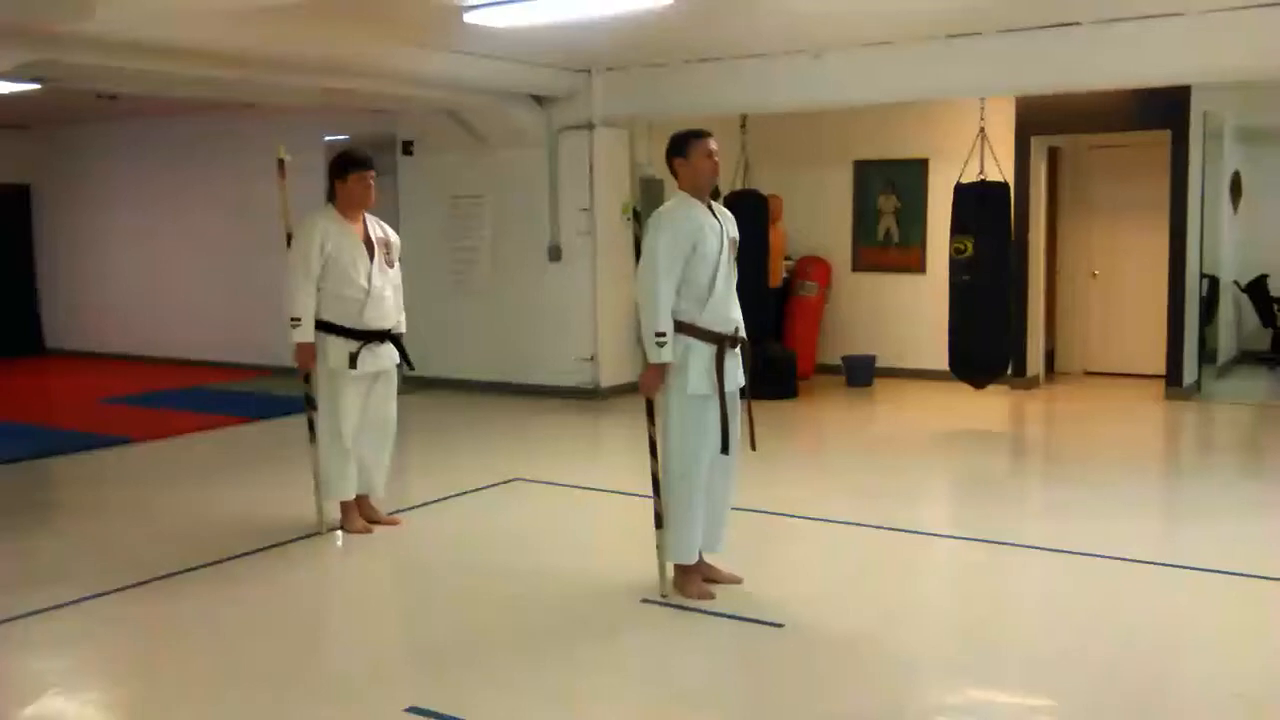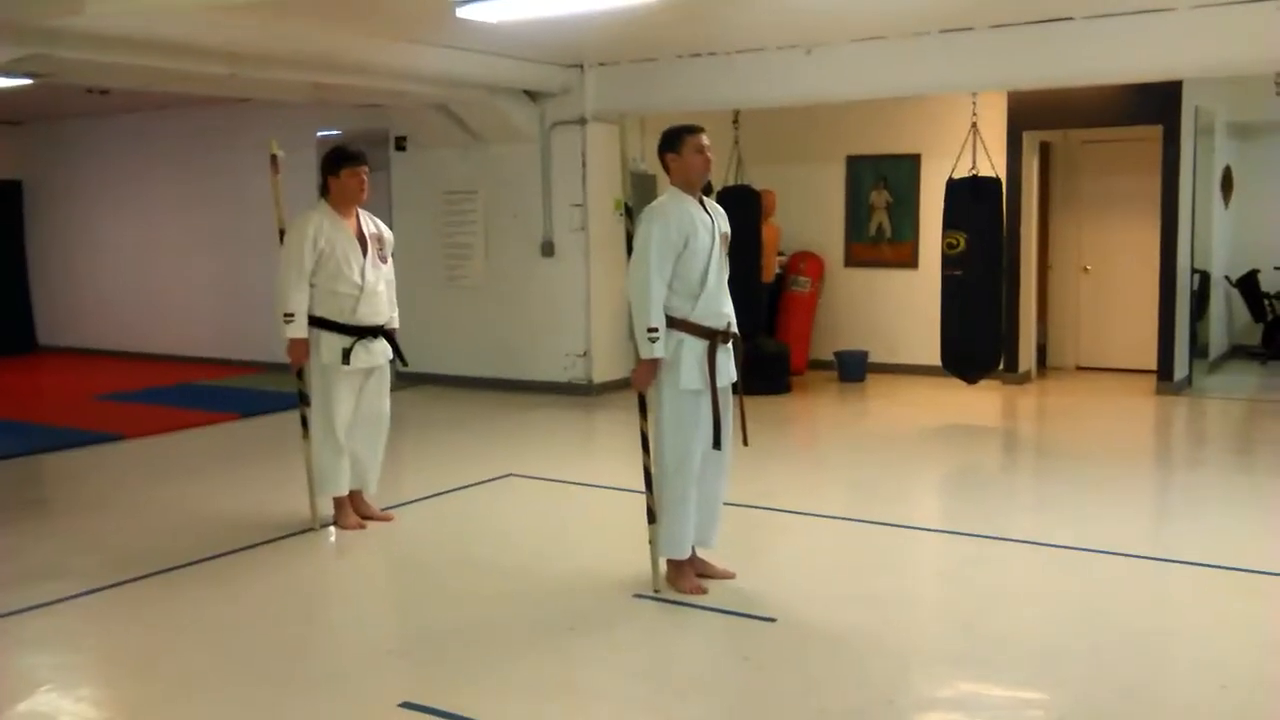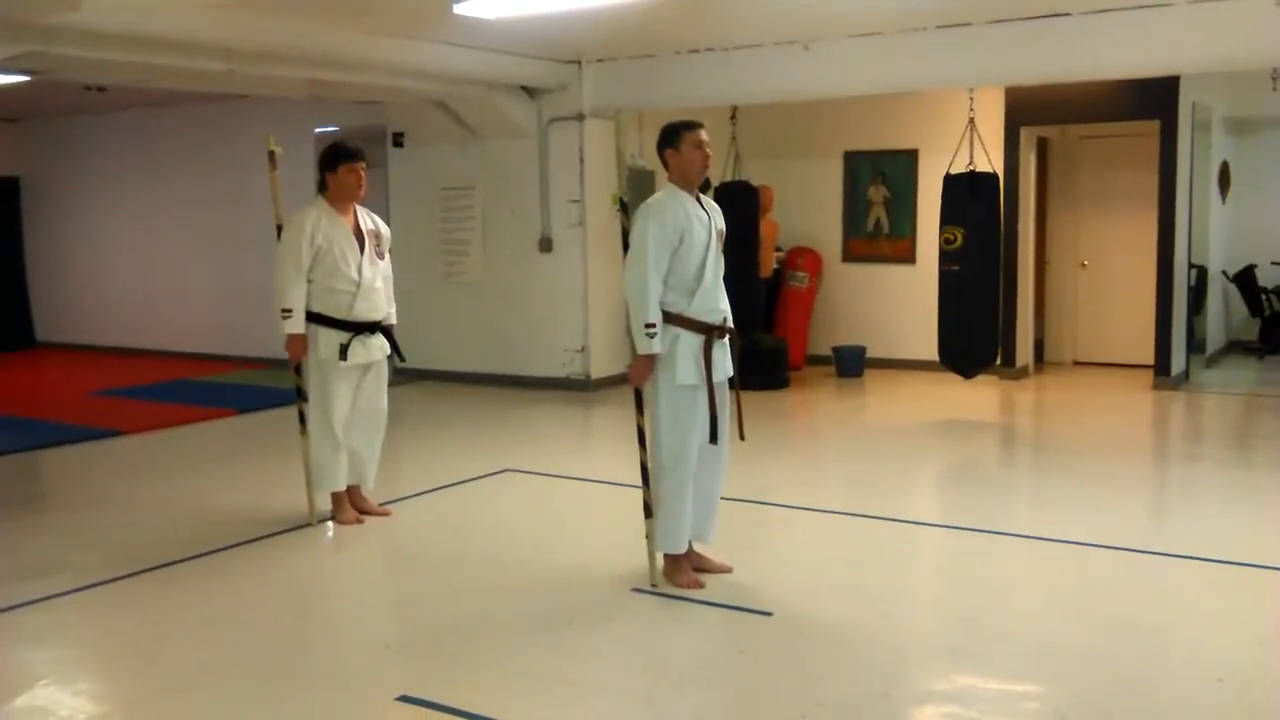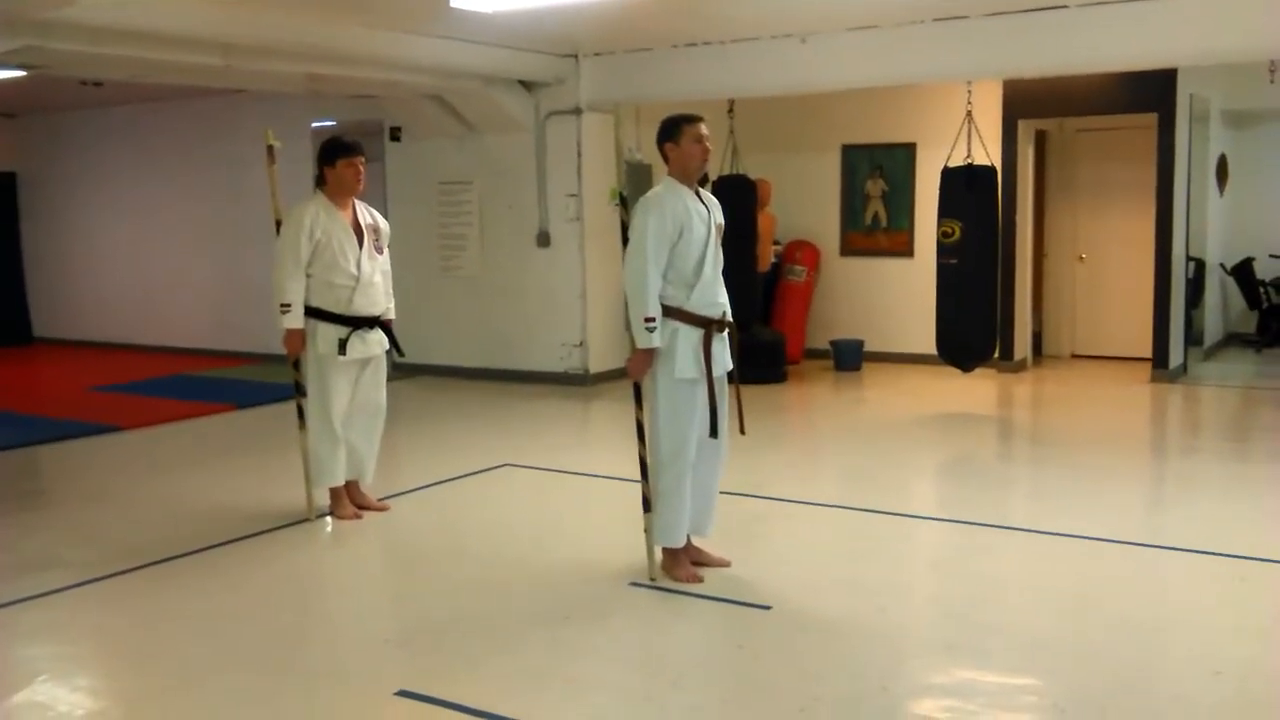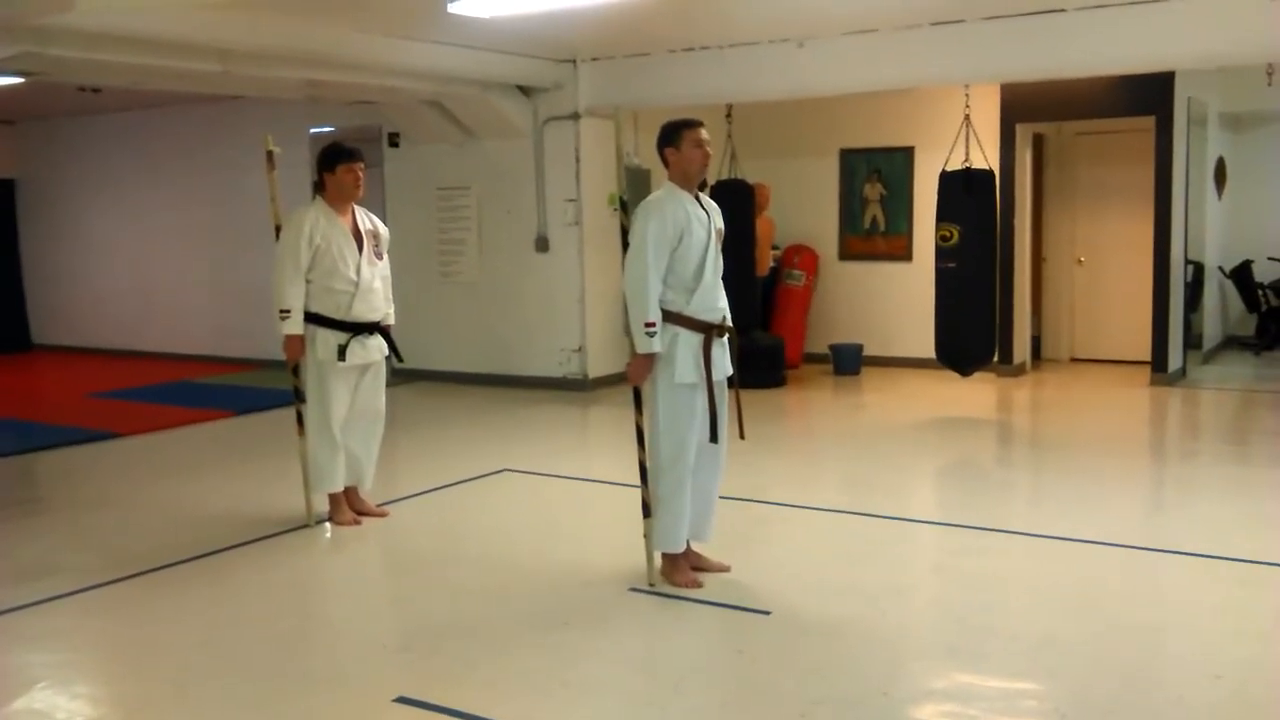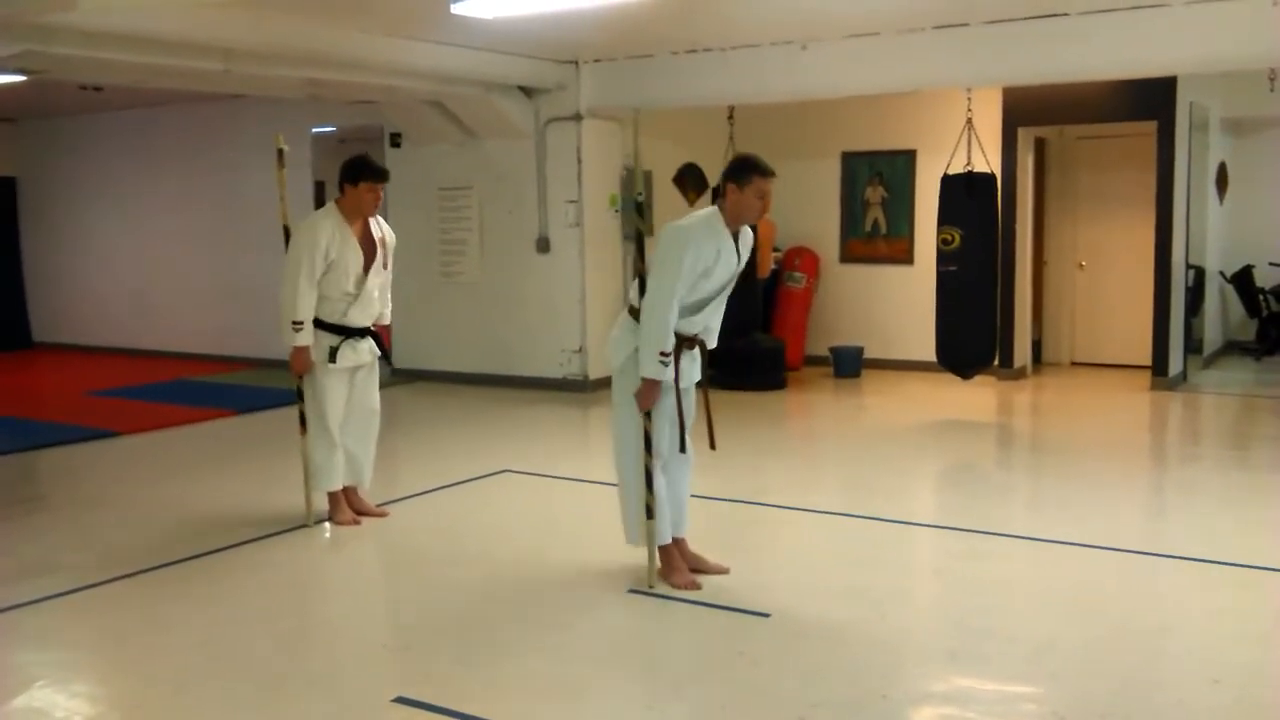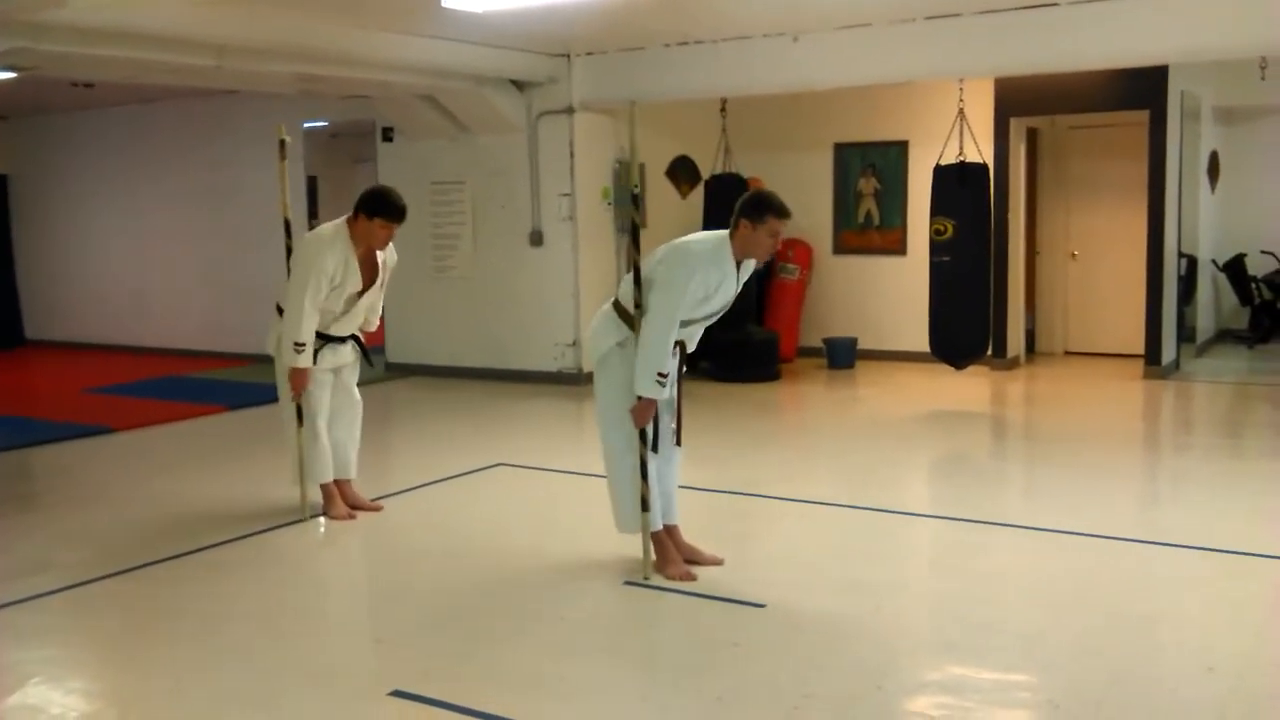
dt=0.7s
person 1, frame 1
left shoulder: (725, 218)
right shoulder: (671, 220)
right elbow: (655, 292)
left wrist: (737, 342)
right wrist: (657, 361)
left hip: (723, 355)
right hip: (688, 356)
left knee: (719, 460)
right knee: (688, 462)
left ankle: (701, 557)
right ankle: (684, 566)
person 1, frame 2
left shoulder: (716, 214)
right shoulder: (662, 215)
right elbow: (646, 287)
left wrist: (729, 338)
right wrist: (648, 356)
left hip: (714, 350)
right hip: (681, 351)
left knee: (711, 455)
right knee: (680, 457)
left ankle: (693, 552)
right ankle: (676, 561)
person 1, frame 3
left shoulder: (712, 210)
right shoulder: (659, 212)
right elbow: (642, 283)
left wrist: (724, 334)
right wrist: (645, 351)
left hip: (712, 346)
right hip: (677, 347)
left knee: (708, 450)
right knee: (677, 452)
left ankle: (690, 546)
right ankle: (673, 555)
person 1, frame 4
left shoulder: (710, 204)
right shoulder: (657, 205)
right elbow: (641, 278)
left wrist: (723, 328)
right wrist: (644, 345)
left hip: (710, 339)
right hip: (675, 341)
left knee: (707, 444)
right knee: (675, 446)
left ankle: (688, 540)
right ankle: (671, 549)
person 1, frame 5
left shoulder: (711, 209)
right shoulder: (658, 210)
right elbow: (641, 283)
right wrist: (644, 350)
left hip: (710, 343)
right hip: (676, 345)
left knee: (707, 450)
right knee: (675, 451)
left ankle: (687, 545)
right ankle: (671, 555)
person 1, frame 6
left shoulder: (743, 238)
right shoulder: (689, 236)
right elbow: (658, 308)
left wrist: (699, 351)
right wrist: (652, 378)
left hip: (682, 347)
right hip: (643, 346)
left knee: (677, 449)
right knee: (647, 449)
left ankle: (679, 545)
right ankle: (667, 555)
person 1, frame 7
left shoulder: (744, 261)
right shoulder: (694, 260)
right elbow: (658, 329)
left wrist: (680, 356)
right wrist: (647, 396)
left hip: (662, 341)
right hip: (624, 340)
left knee: (663, 443)
right knee: (633, 443)
left ankle: (673, 537)
right ankle: (663, 547)
person 2, frame 1
left shoulder: (385, 234)
right shoulder: (317, 230)
right elbow: (302, 287)
left wrist: (398, 333)
right wrist: (303, 340)
left hip: (380, 347)
right hip: (339, 346)
left knee: (378, 425)
right knee: (339, 427)
left ankle: (366, 501)
right ankle: (347, 509)
person 2, frame 2
left shoulder: (378, 229)
right shoulder: (311, 226)
right elbow: (294, 283)
left wrist: (391, 328)
right wrist: (297, 335)
left hip: (374, 342)
right hip: (333, 342)
left knee: (372, 421)
right knee: (333, 422)
left ankle: (360, 497)
right ankle: (341, 504)
person 2, frame 3
left shoulder: (376, 225)
right shoulder: (307, 222)
right elbow: (292, 279)
left wrist: (389, 323)
right wrist: (294, 331)
left hip: (371, 338)
right hip: (330, 338)
left knee: (369, 416)
right knee: (330, 417)
left ankle: (357, 491)
right ankle: (339, 499)
person 2, frame 4
left shoulder: (374, 220)
right shoulder: (307, 217)
right elbow: (291, 274)
left wrist: (388, 316)
right wrist: (293, 326)
left hip: (369, 333)
right hip: (328, 332)
left knee: (367, 410)
right knee: (329, 412)
left ankle: (356, 486)
right ankle: (337, 494)
person 2, frame 5
left shoulder: (373, 225)
right shoulder: (306, 223)
right elbow: (290, 279)
left wrist: (387, 323)
right wrist: (292, 332)
left hip: (369, 338)
right hip: (328, 338)
left knee: (367, 416)
right knee: (328, 418)
left ankle: (355, 492)
right ankle: (336, 500)
person 2, frame 6
left shoulder: (382, 231)
right shoulder: (317, 230)
right elbow: (299, 288)
left wrist: (381, 324)
right wrist: (300, 345)
left hip: (362, 340)
right hip: (323, 340)
left knee: (363, 414)
right knee: (326, 417)
left ankle: (353, 492)
right ankle: (336, 499)
person 2, frame 7
left shoulder: (385, 252)
right shoulder: (322, 248)
right elbow: (302, 309)
left wrist: (366, 330)
right wrist: (300, 364)
left hip: (343, 341)
right hip: (305, 340)
left knee: (347, 410)
right knee: (313, 414)
left ankle: (346, 487)
right ankle: (329, 494)
